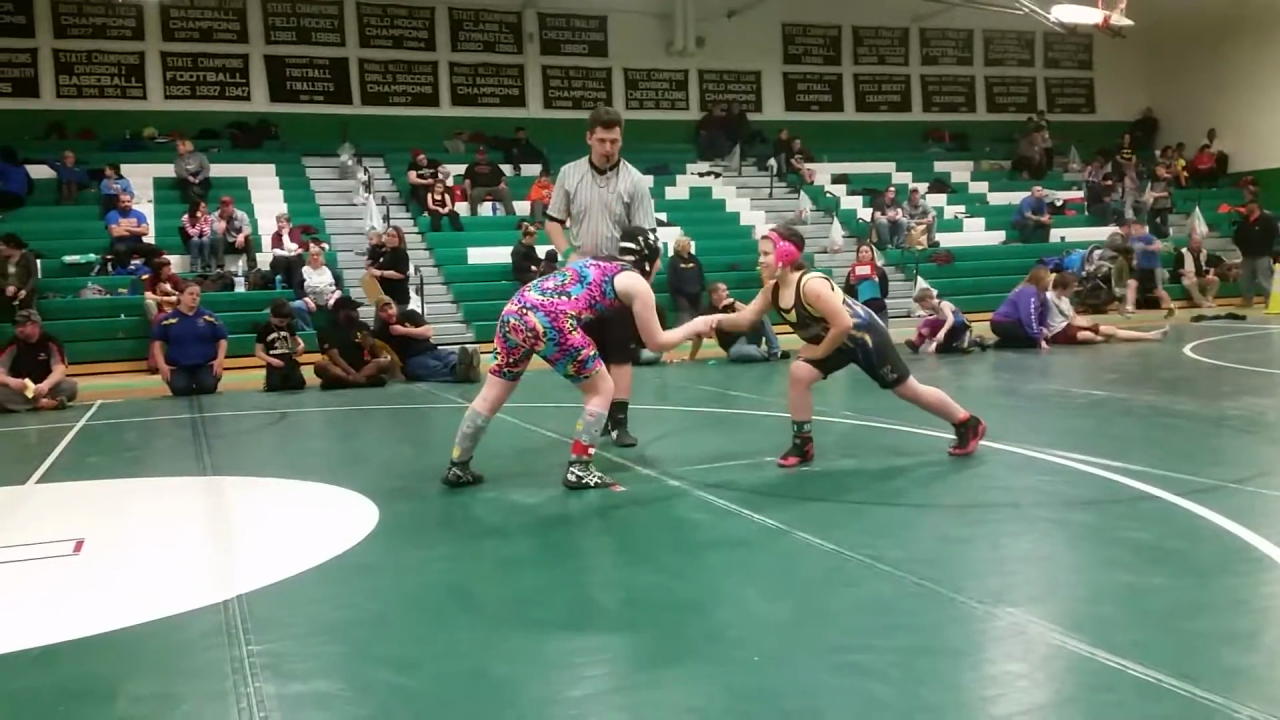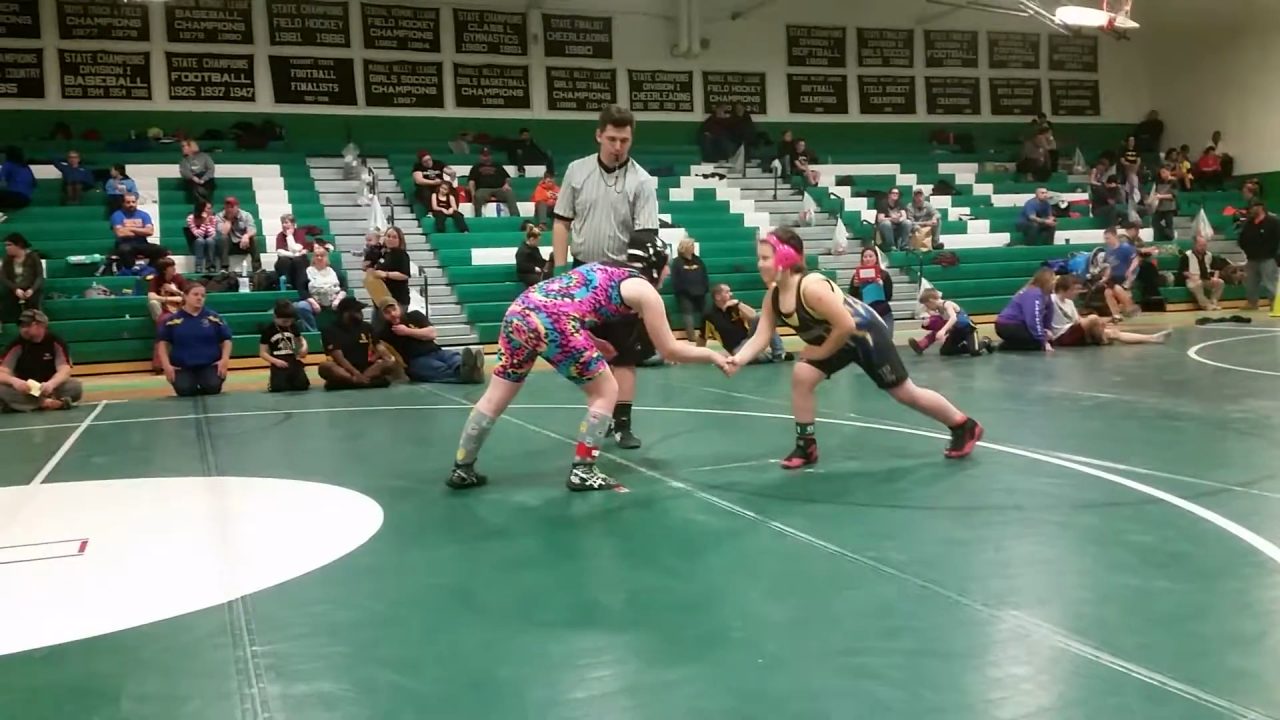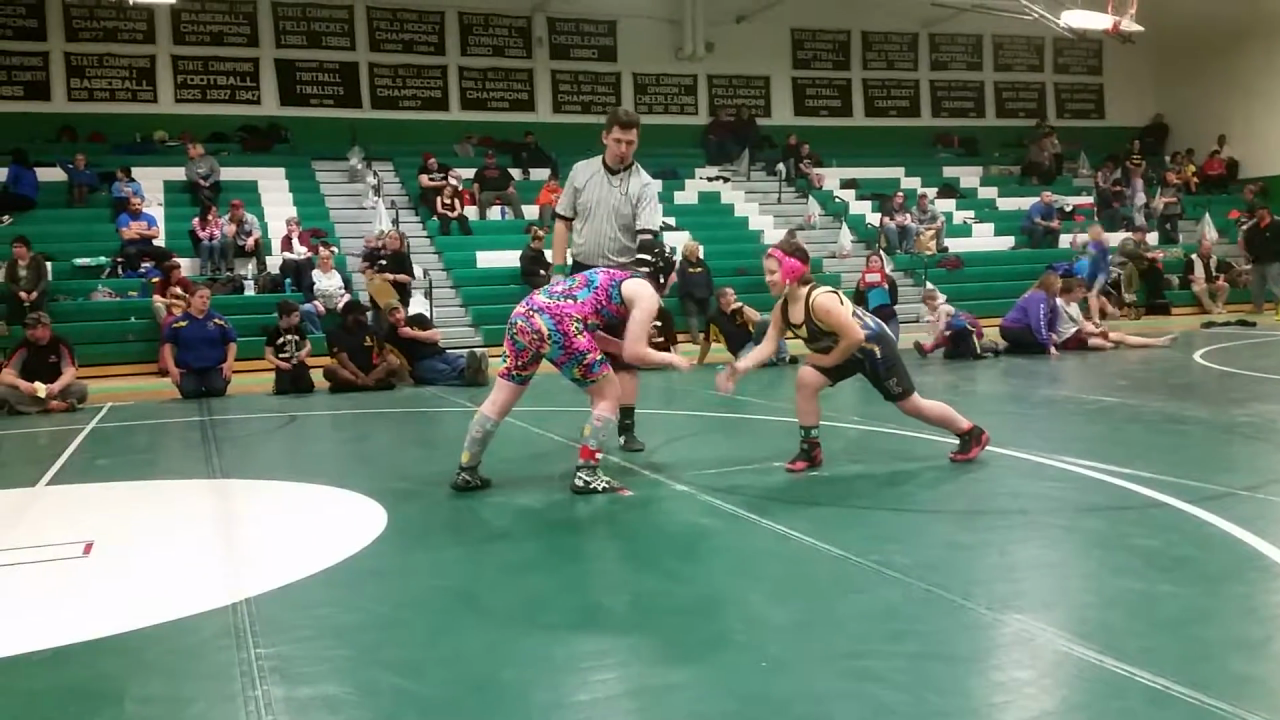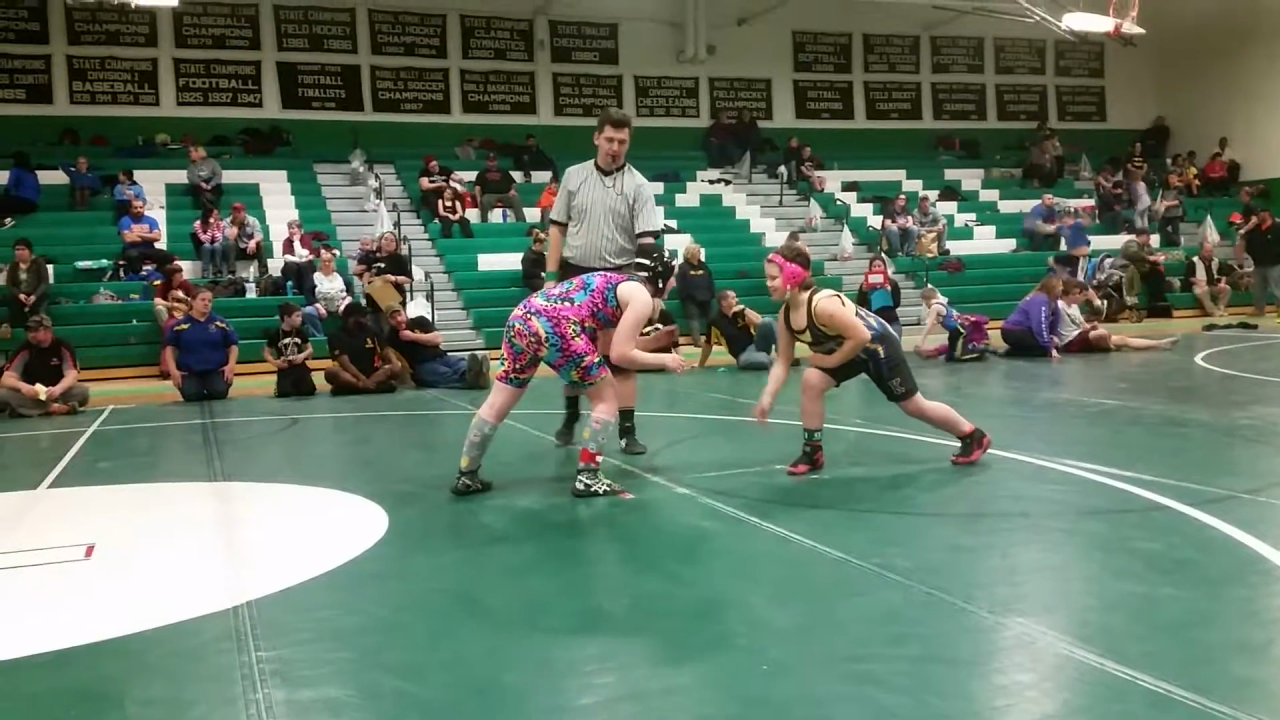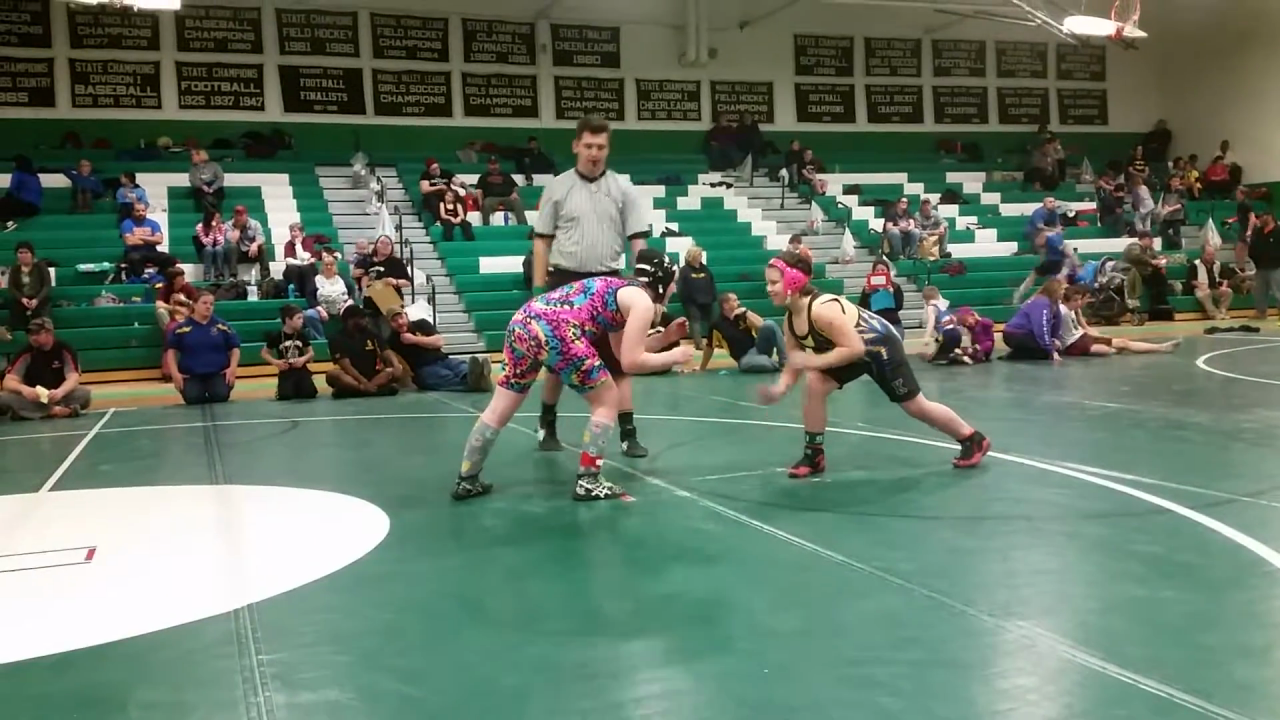
dt=0.2s
person 1, frame 1
left shoulder: (634, 180)
right shoulder: (569, 174)
right elbow: (552, 224)
right wrist: (569, 254)
left knee: (620, 350)
right knee: (593, 350)
left ankle: (619, 421)
right ankle: (604, 413)
person 1, frame 2
left shoulder: (641, 181)
right shoulder: (577, 171)
left elbow: (646, 237)
right elbow: (561, 222)
right wrist: (560, 270)
left knee: (624, 353)
left ankle: (623, 424)
person 1, frame 3
left shoulder: (644, 185)
right shoulder: (581, 171)
left elbow: (647, 238)
right elbow: (563, 222)
right wrist: (558, 270)
right hip: (583, 273)
left knee: (625, 355)
left ankle: (627, 428)
person 1, frame 4
left shoulder: (638, 185)
right shoulder: (573, 176)
left elbow: (647, 240)
right elbow: (557, 229)
right wrist: (551, 275)
right hip: (576, 275)
left ankle: (627, 430)
right ankle: (571, 415)
person 1, frame 5
left shoulder: (623, 188)
right shoulder: (557, 187)
left elbow: (638, 241)
right elbow: (542, 241)
right wrist: (539, 289)
right hip: (566, 281)
left knee: (618, 360)
left ankle: (628, 433)
right ankle: (547, 424)
person 2, frame 1
left shoulder: (594, 263)
right shoulder: (637, 283)
right elbow: (656, 342)
right wrist: (697, 324)
left hip: (516, 310)
right hip: (550, 323)
left knee: (491, 395)
right knee: (601, 389)
left ankle: (457, 467)
right ankle: (578, 469)
person 2, frame 2
left shoulder: (604, 270)
right shoulder: (645, 291)
right elbow: (670, 350)
left wrist: (593, 343)
right wrist: (711, 354)
left hip: (520, 311)
right hip: (552, 323)
left knee: (496, 396)
right knee: (606, 392)
left ankle: (462, 469)
right ankle: (582, 471)
person 2, frame 3
left shoulder: (613, 277)
right shoulder: (646, 293)
right elbow: (636, 354)
left wrist: (625, 346)
right wrist: (671, 358)
left hip: (524, 314)
right hip: (557, 326)
left knee: (500, 399)
right knee: (610, 394)
left ankle: (466, 472)
right ankle: (587, 474)
person 2, frame 4
left shoulder: (615, 282)
right shoulder: (641, 297)
left elbow: (608, 346)
right elbow: (621, 355)
right wrist: (663, 360)
left hip: (523, 317)
right hip: (554, 327)
left knee: (497, 403)
right knee: (607, 396)
left ankle: (466, 475)
right ankle: (587, 477)
person 2, frame 5
left shoulder: (617, 290)
right shoulder: (642, 301)
left elbow: (626, 351)
right elbow: (631, 362)
left wrist: (666, 337)
right wrist: (673, 356)
left hip: (523, 321)
right hip: (554, 332)
left knee: (499, 408)
right knee: (608, 400)
left ankle: (467, 480)
right ankle: (588, 481)
person 3, frame 1
left shoulder: (811, 285)
right shoulder: (771, 291)
left elbow: (843, 324)
right elbow: (744, 319)
left wrist: (820, 351)
right wrist: (717, 321)
left hip: (864, 334)
right hip: (835, 341)
left knee: (907, 389)
right knee: (799, 373)
left ankle: (967, 424)
right ankle: (802, 445)
person 3, frame 2
left shoulder: (812, 287)
right shoulder: (773, 296)
left elbow: (846, 325)
right elbow: (760, 337)
left wrist: (823, 352)
right wrist: (737, 360)
left hip: (866, 335)
right hip: (837, 340)
left knee: (905, 393)
right knee: (802, 375)
left ankle: (964, 427)
right ankle: (806, 446)
person 3, frame 3
left shoulder: (820, 300)
right shoulder: (782, 308)
left elbow: (855, 337)
right elbow: (767, 346)
left wrist: (830, 359)
right wrist: (740, 366)
left hip: (874, 346)
right hip: (843, 349)
left knee: (911, 404)
right knee: (806, 380)
left ankle: (971, 433)
right ankle: (810, 450)
person 3, frame 4
left shoulder: (823, 304)
right shoulder: (786, 314)
left elbow: (861, 337)
right elbow: (783, 361)
left wrist: (833, 360)
right wrist: (767, 398)
left hip: (877, 345)
right hip: (845, 351)
left knee: (913, 405)
right knee: (812, 381)
left ankle: (973, 436)
right ankle: (812, 452)
person 3, frame 5
left shoulder: (823, 310)
right shoulder: (790, 319)
left elbow: (854, 348)
right elbow: (794, 365)
left wrist: (815, 362)
right wrist: (778, 389)
left hip: (880, 346)
right hip: (853, 352)
left knee: (916, 405)
right knee: (814, 385)
left ankle: (973, 440)
right ankle: (814, 455)
